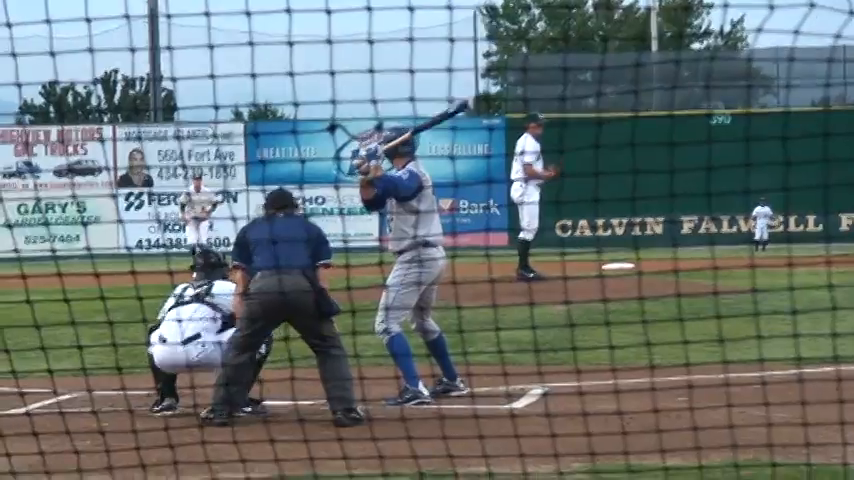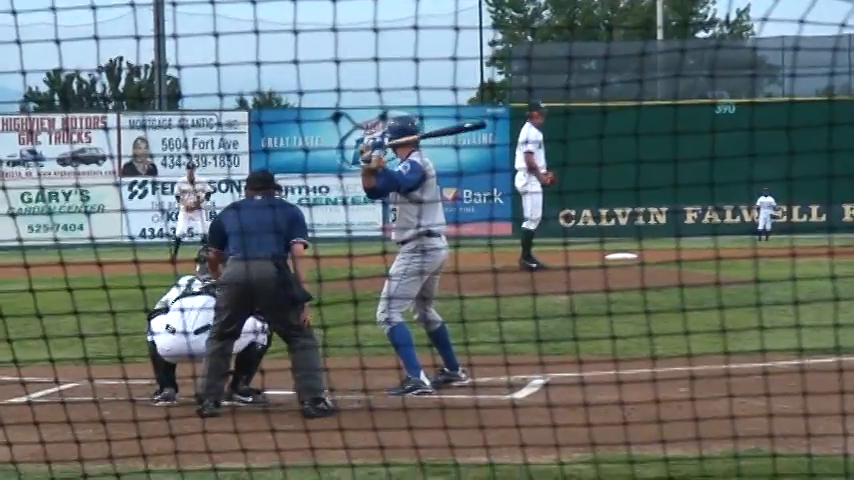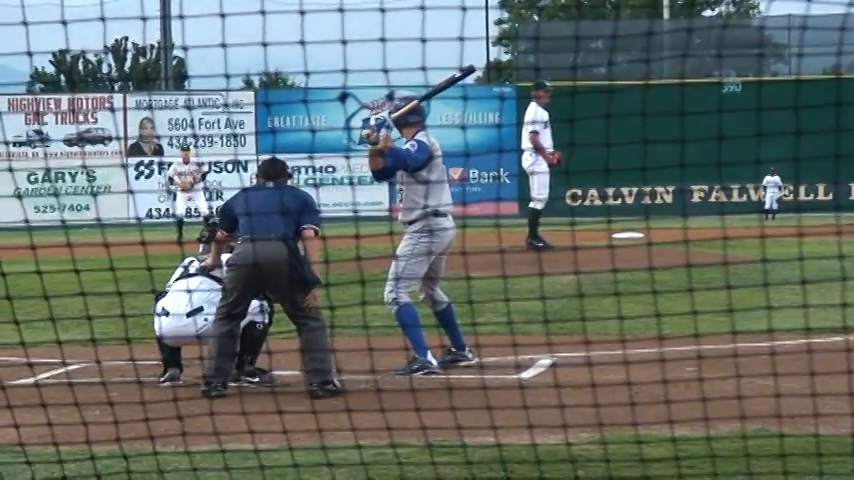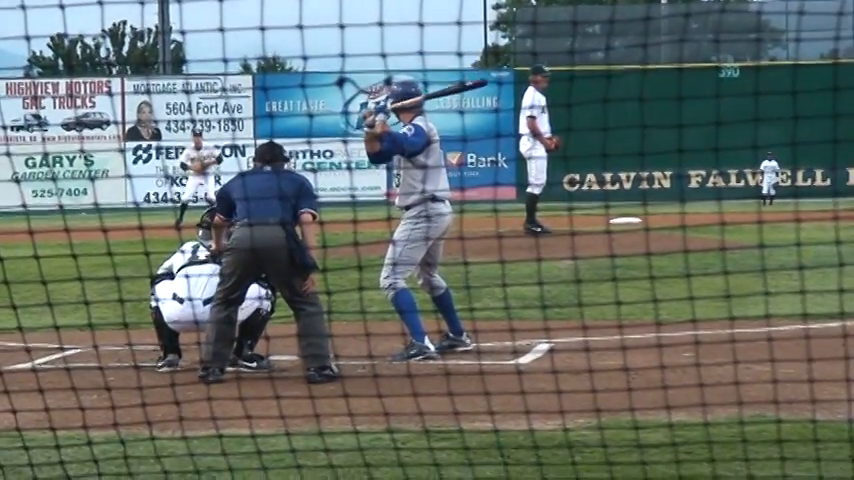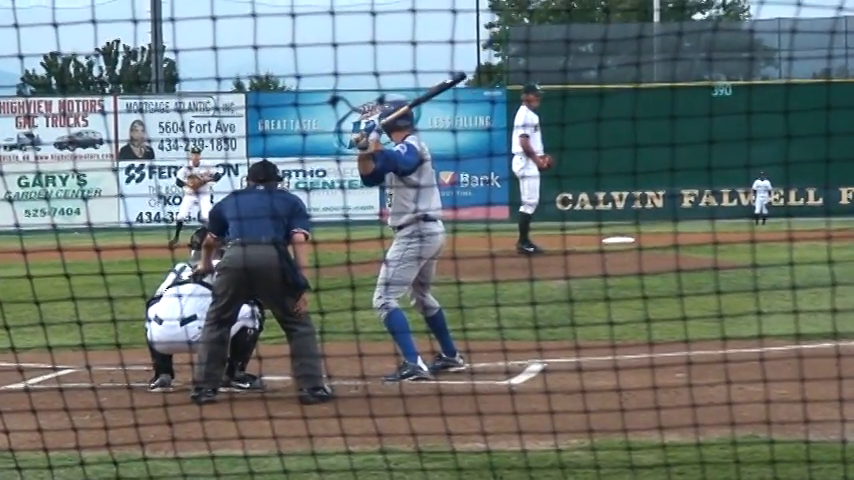
dt=0.5s
person 1, frame 1
left shoulder: (412, 173)
right shoulder: (404, 176)
left elbow: (392, 188)
right elbow: (372, 202)
left wrist: (374, 165)
right wrist: (365, 176)
left hip: (416, 258)
right hip: (429, 257)
left knee: (386, 323)
right knee: (422, 320)
left ankle: (414, 388)
right ankle: (452, 380)
person 1, frame 2
left shoulder: (415, 164)
right shoulder: (408, 166)
left elbow: (394, 183)
right elbow: (373, 191)
left wrist: (378, 157)
right wrist: (368, 165)
left hip: (419, 249)
right hip: (431, 247)
left knee: (388, 313)
right knee: (425, 310)
left ankle: (416, 378)
right ankle: (454, 370)
person 1, frame 3
left shoulder: (422, 143)
right shoulder: (414, 146)
left elbow: (403, 161)
right elbow: (380, 172)
left wrist: (384, 137)
right wrist: (375, 146)
left hip: (426, 229)
right hip: (438, 227)
left knee: (395, 293)
right knee: (430, 290)
left ankle: (423, 359)
right ankle: (461, 350)
person 1, frame 4
left shoulder: (420, 128)
right shoulder: (410, 131)
left elbow: (399, 145)
right elbow: (377, 155)
left wrist: (381, 122)
right wrist: (370, 129)
left hip: (423, 214)
right hip: (435, 212)
left knee: (391, 279)
right knee: (429, 275)
left ankle: (420, 344)
right ankle: (458, 336)
person 1, frame 5
left shoulder: (411, 147)
right shoulder: (402, 151)
left elbow: (389, 163)
right elbow: (370, 177)
left wrist: (374, 140)
right wrist: (363, 150)
left hip: (415, 233)
right hip: (428, 231)
left knee: (384, 299)
right knee: (422, 295)
left ankle: (413, 364)
right ankle: (451, 356)
person 2, frame 1
left shoulder: (249, 230)
right shoulder: (311, 228)
left elbow: (241, 279)
right elbow: (320, 275)
left wrist: (240, 321)
right wrist: (327, 310)
left hip: (262, 290)
right hip: (303, 289)
left knee: (239, 348)
right knee: (331, 348)
left ankle: (221, 410)
right ankle: (345, 410)
person 2, frame 2
left shoulder: (228, 213)
right shoulder: (289, 210)
left elbow: (214, 258)
right elbow: (298, 254)
left wrist: (219, 278)
right wrist: (301, 297)
left hip: (235, 275)
right hip: (274, 277)
left knee: (219, 339)
right knee: (302, 337)
left ankle: (208, 401)
right ankle: (313, 400)
person 2, frame 3
left shoulder: (240, 197)
right shoulder: (301, 197)
left elbow: (221, 237)
right elbow: (309, 237)
left wrist: (214, 259)
right wrist: (311, 281)
left hip: (244, 255)
right hip: (283, 255)
left knee: (226, 317)
right knee: (309, 318)
left ankle: (214, 382)
right ankle: (321, 381)
person 2, frame 4
left shoulder: (236, 182)
right shoulder: (297, 181)
left elbow: (219, 222)
right elbow: (306, 221)
left wrist: (218, 245)
right wrist: (310, 265)
left hip: (241, 239)
right hip: (280, 239)
left knee: (224, 302)
right knee: (307, 302)
left ankle: (211, 367)
right ankle: (319, 367)
person 2, frame 5
left shoulder: (229, 201)
right shoulder: (290, 200)
left elbow: (210, 242)
right elbow: (299, 240)
left wrist: (205, 264)
right wrist: (302, 285)
left hip: (234, 258)
right hip: (272, 258)
left knee: (216, 322)
right knee: (299, 323)
left ankle: (204, 387)
right ankle: (312, 387)
person 3, frame 1
left shoulder: (525, 140)
right shoulder: (530, 142)
right elbow: (528, 170)
left wrist: (544, 172)
right wrist: (547, 174)
left hip: (526, 188)
right hip: (527, 188)
left knee: (529, 228)
right knee: (529, 228)
left ankle: (524, 267)
right ankle: (522, 269)
person 3, frame 2
left shoulder: (531, 130)
right shoulder: (531, 131)
right elbow: (529, 159)
left wrist: (543, 174)
right wrist: (541, 177)
left hip: (531, 178)
right hip: (530, 178)
left knee: (532, 218)
right knee: (532, 218)
left ankle: (527, 256)
right ankle: (525, 258)
person 3, frame 3
left shoulder: (539, 110)
right shoulder: (535, 111)
right elbow: (533, 139)
left wrist: (550, 153)
right wrist: (547, 157)
left hip: (539, 158)
right hip: (537, 158)
left knee: (540, 198)
right knee: (539, 198)
left ankle: (534, 236)
right ankle: (532, 237)
person 3, frame 4
left shoulder: (538, 95)
right shoulder: (532, 95)
right elbow: (531, 124)
left wrist: (548, 138)
right wrist: (545, 142)
left hip: (537, 143)
right hip: (534, 143)
left knee: (538, 183)
right knee: (536, 183)
left ankle: (531, 221)
right ankle: (529, 222)
person 3, frame 5
left shoulder: (530, 114)
right shoulder: (525, 114)
right elbow: (524, 143)
left wrist: (540, 157)
right wrist: (538, 161)
left hip: (529, 162)
right hip: (527, 162)
left knee: (530, 202)
right knee: (530, 202)
left ankle: (524, 240)
right ankle: (523, 242)
person 4, frame 1
left shoulder: (180, 289)
right shoulder: (229, 288)
left elbow: (161, 321)
left hip: (164, 356)
right hip: (203, 351)
left knee: (156, 334)
left ankle: (166, 398)
person 4, frame 2
left shoulder: (183, 282)
left elbow: (160, 309)
left hip: (168, 347)
left knee: (155, 321)
right knee: (261, 326)
left ankle: (166, 389)
right ankle: (239, 389)
person 4, frame 3
left shoulder: (186, 263)
right shoulder: (230, 260)
left elbow: (168, 292)
left hip: (167, 330)
right hip: (204, 326)
left knee: (162, 302)
right knee: (261, 305)
left ankle: (171, 369)
right ankle: (244, 371)
person 4, frame 4
left shoulder: (186, 247)
left elbow: (159, 276)
left hip: (175, 317)
left knee: (158, 289)
right knee: (265, 293)
left ankle: (170, 355)
right ankle: (243, 355)
person 4, frame 5
left shoulder: (177, 269)
left elbow: (158, 298)
left hip: (160, 338)
right hip: (198, 335)
left knee: (154, 308)
right knee: (253, 311)
left ankle: (162, 375)
right ankle: (235, 375)
